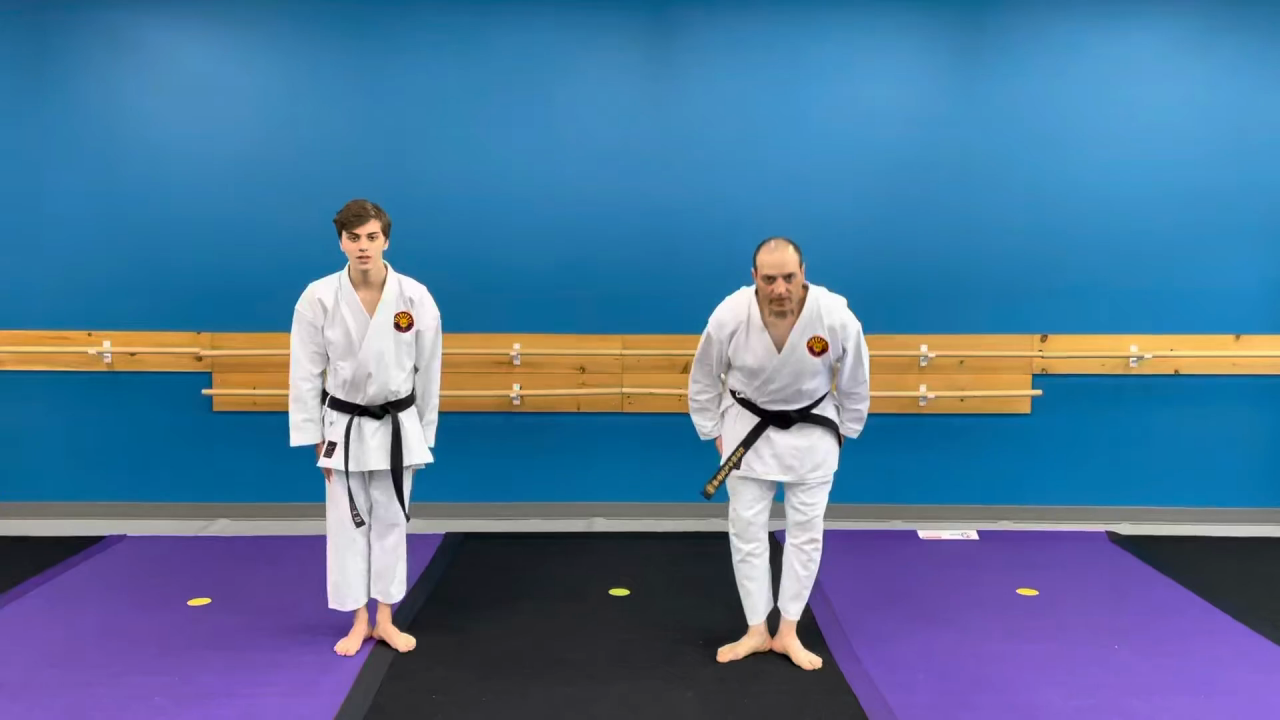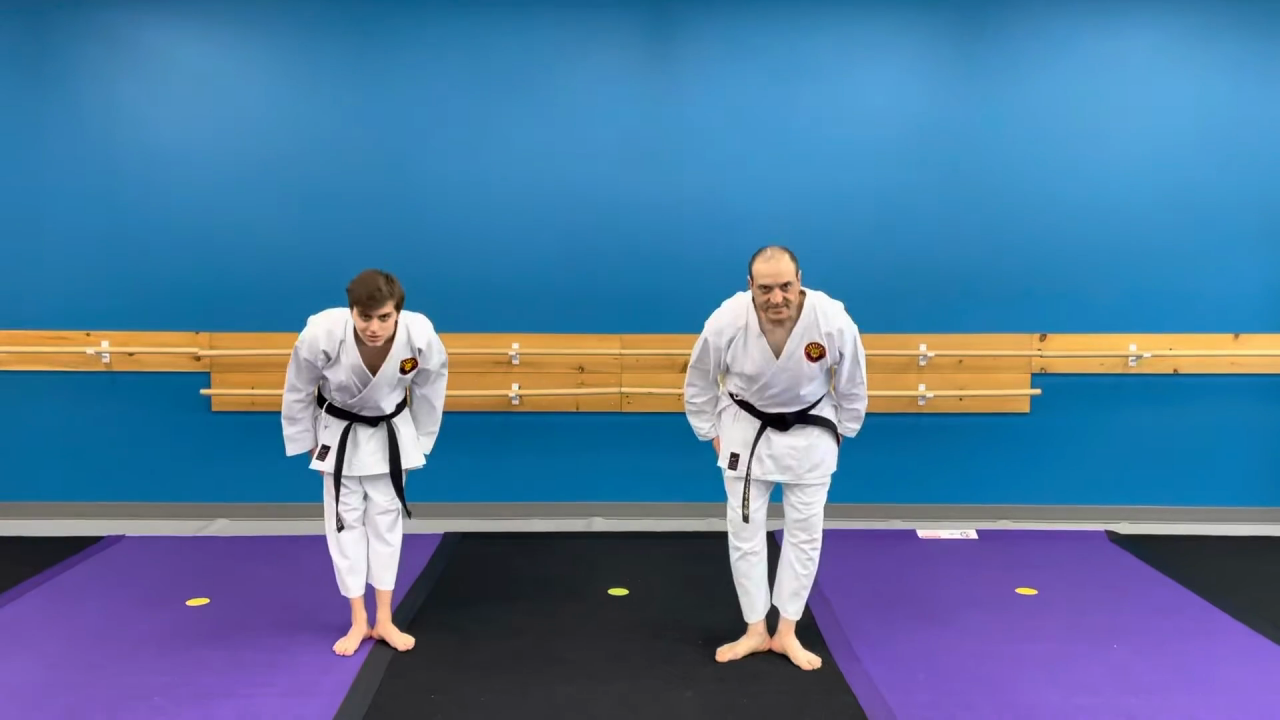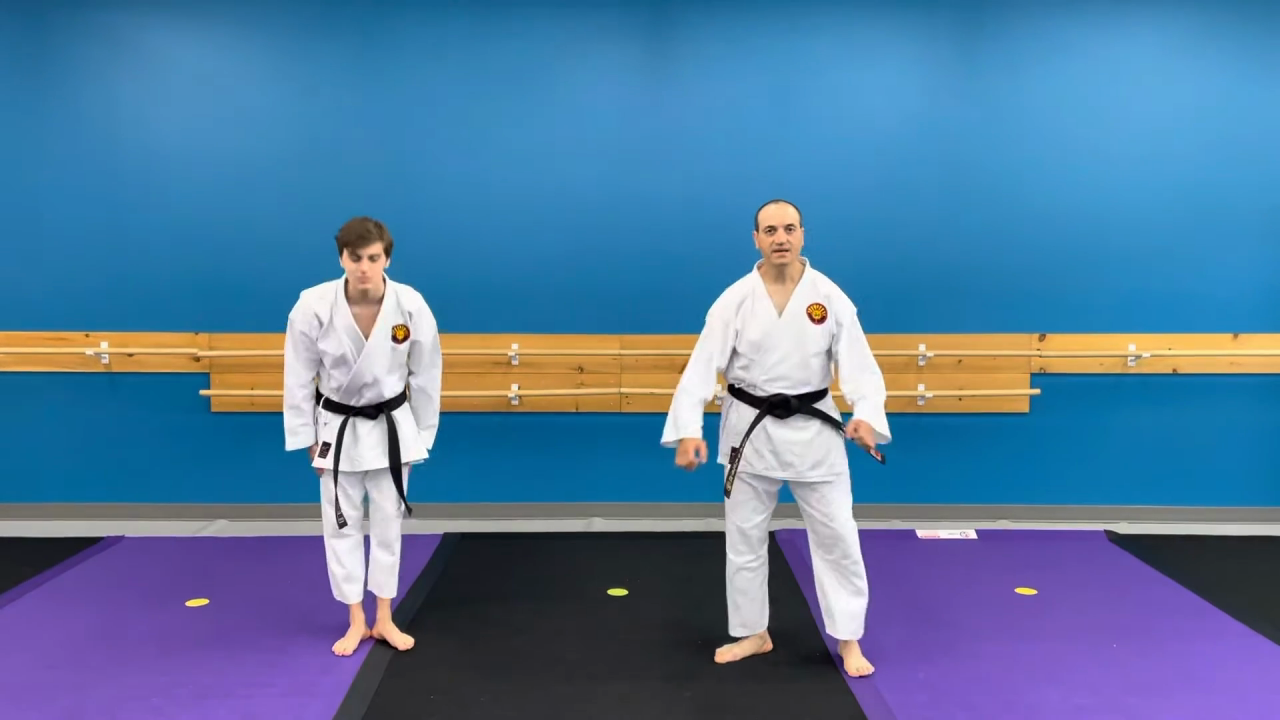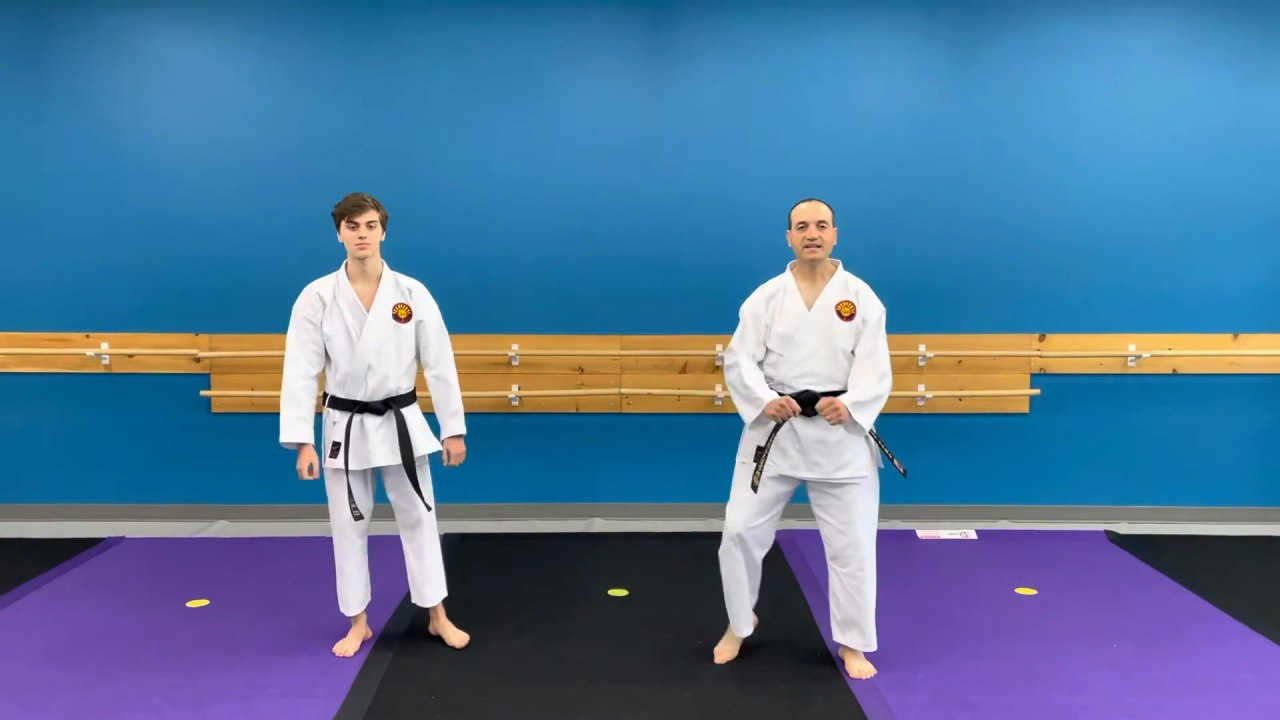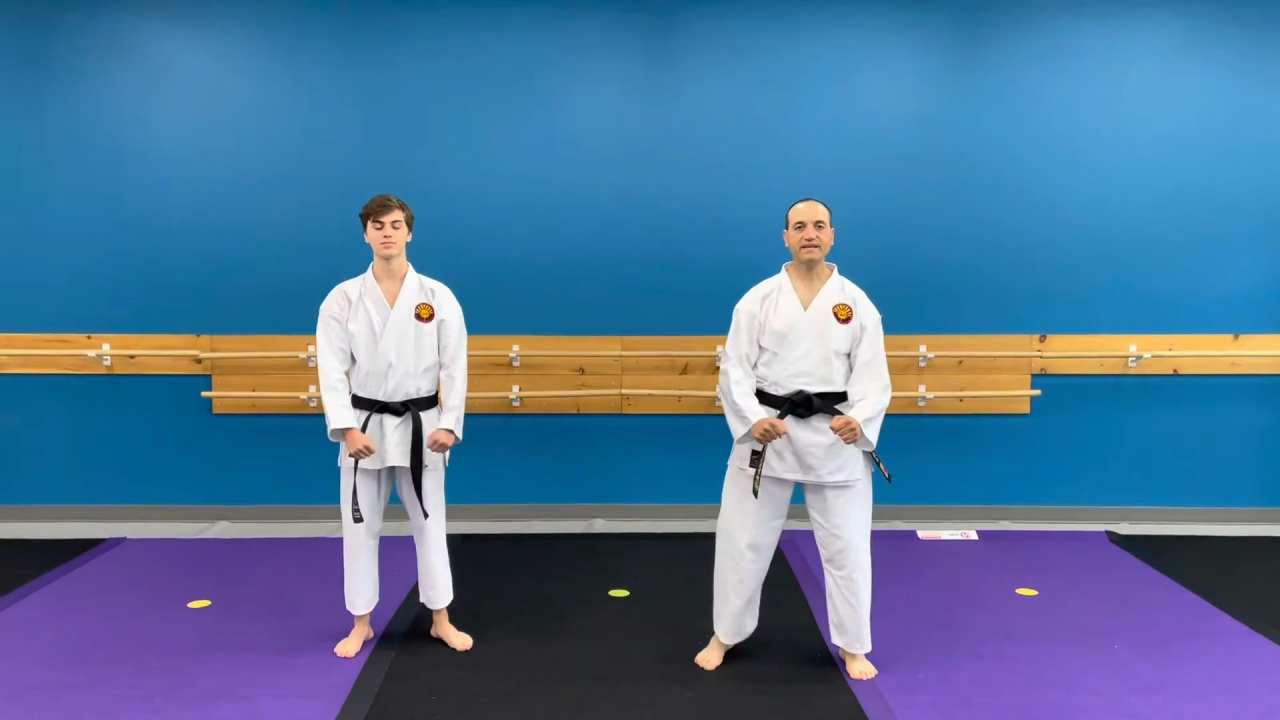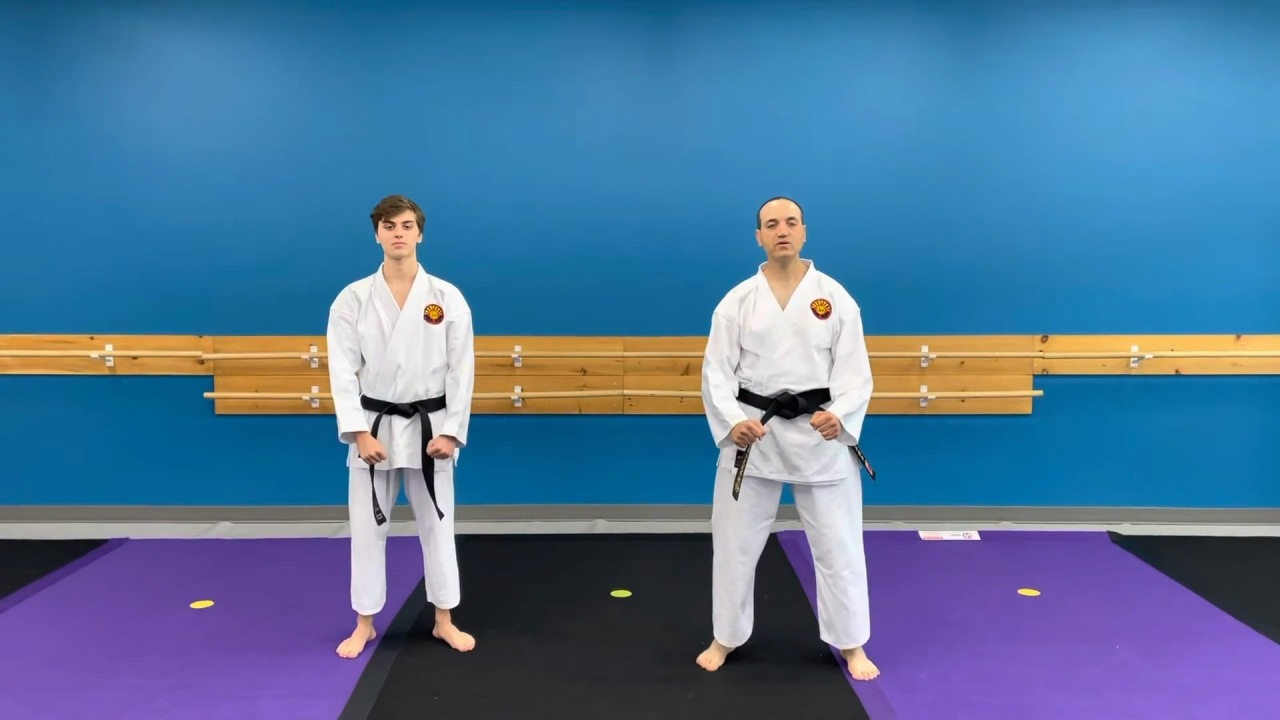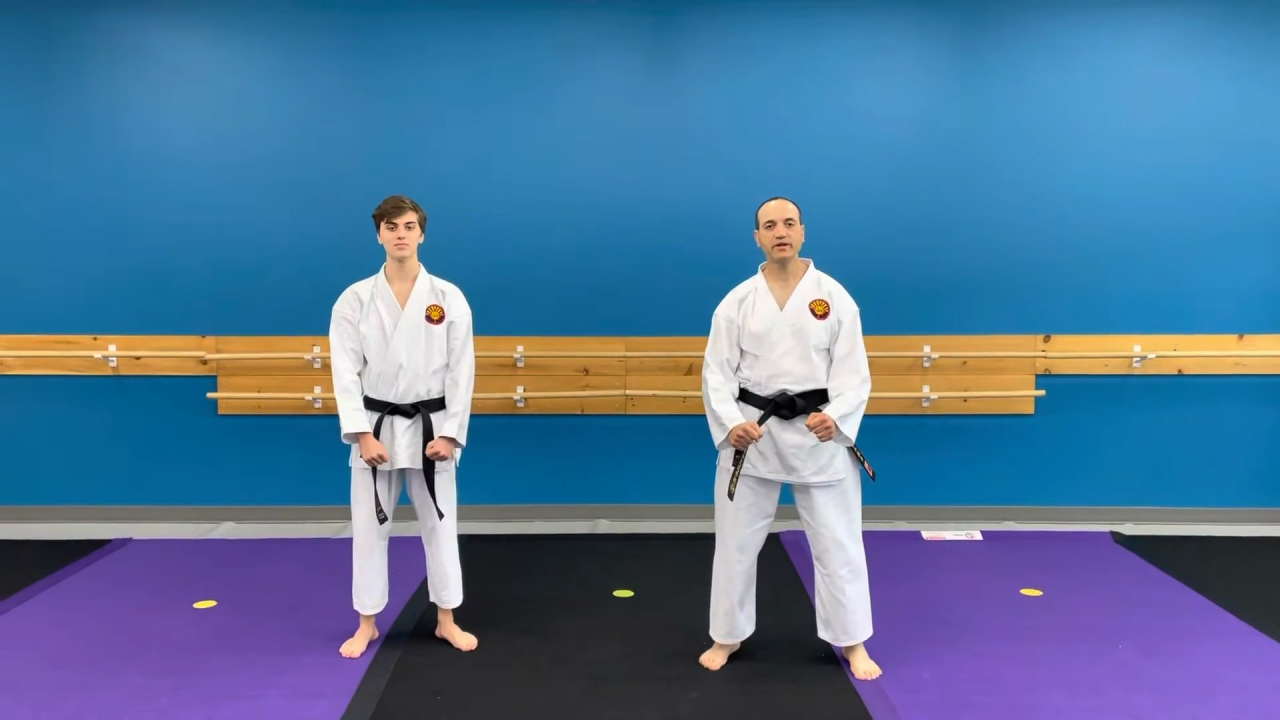
dt=0.4s
person 1, frame 1
left shoulder: (836, 317)
right shoulder: (729, 316)
left elbow: (854, 382)
right elbow: (704, 378)
left wrist: (844, 430)
right wrist: (714, 430)
left hip: (811, 431)
right hip: (749, 429)
left knee: (806, 529)
right knee: (746, 527)
left ankle: (788, 631)
right ankle: (756, 630)
person 1, frame 2
left shoulder: (834, 322)
right shoulder: (725, 323)
left elbow: (852, 385)
right elbow: (700, 382)
left wrist: (840, 431)
right wrist: (712, 431)
left hip: (808, 432)
right hip: (746, 428)
left knee: (805, 530)
right knee: (745, 529)
left ankle: (787, 631)
right ankle: (756, 629)
person 1, frame 3
left shoulder: (830, 296)
right shoulder: (735, 299)
left elbow: (857, 362)
right elbow: (703, 366)
left wrist: (867, 415)
right wrist: (688, 429)
left hip: (813, 428)
right hip: (750, 427)
left knee: (836, 533)
right knee: (745, 536)
left ankle: (848, 639)
right ankle: (754, 633)
person 1, frame 4
left shoulder: (861, 297)
right shoulder: (766, 297)
left elbow: (876, 371)
right elbow: (739, 359)
left wrist: (849, 406)
right wrist: (765, 401)
left hip: (841, 434)
right hip: (775, 429)
left knee: (852, 543)
right knee: (742, 530)
left ankle: (852, 643)
right ankle: (740, 622)
person 1, frame 5
left shoulder: (856, 302)
right shoulder: (759, 298)
left elbow: (873, 375)
right elbow: (734, 367)
left wrist: (860, 419)
right wrist: (753, 420)
left hip: (834, 436)
right hip: (767, 431)
left knee: (847, 545)
right knee: (742, 539)
left ankle: (851, 644)
right ankle: (725, 634)
person 1, frame 6
left shoulder: (834, 296)
right shoulder: (737, 301)
left elbow: (854, 370)
right elbow: (716, 371)
left wrist: (840, 415)
right wrist: (732, 421)
left hip: (820, 433)
right hip: (753, 433)
left knee: (838, 544)
right knee: (735, 541)
left ankle: (850, 644)
right ankle: (726, 637)
person 1, frame 7
left shoulder: (833, 296)
right shoulder: (737, 301)
left elbow: (853, 371)
right elbow: (717, 372)
left wrist: (835, 417)
right wrist: (730, 423)
left hip: (818, 433)
right hip: (752, 433)
left knee: (837, 543)
right knee: (736, 541)
left ankle: (852, 642)
right ankle: (728, 636)
person 2, frame 1
left shoulder: (416, 296)
right shoulder: (318, 297)
left elbow: (428, 371)
right elbow: (305, 372)
left wrist: (423, 433)
right wrist: (314, 436)
left hip: (396, 425)
right hip: (344, 426)
left knee: (391, 522)
right knee: (347, 523)
left ankle: (384, 620)
right ankle: (359, 622)
person 2, frame 2
left shoulder: (421, 335)
right shoulder: (321, 334)
left elbow: (431, 388)
right elbow: (298, 393)
left wrist: (420, 442)
right wrist: (307, 442)
left hip: (389, 431)
right hip: (338, 429)
left knee: (386, 518)
right knee: (345, 518)
left ankle: (383, 619)
right ankle: (358, 620)
person 2, frame 3
left shoulder: (411, 305)
right shoulder: (312, 306)
left elbow: (425, 377)
right elbow: (299, 379)
left wrist: (422, 437)
right wrist: (307, 439)
left hip: (390, 426)
right hip: (338, 427)
left knee: (388, 520)
right knee: (341, 522)
left ankle: (384, 618)
right ankle: (357, 620)
person 2, frame 4
left shoulder: (412, 292)
right shoulder: (316, 296)
left elbow: (439, 363)
right elbow: (300, 370)
left wrist: (453, 428)
right wrist: (302, 441)
left hip: (401, 423)
right hip: (346, 427)
left knee: (419, 519)
right knee: (348, 527)
left ankle: (437, 616)
right ankle: (358, 624)
person 2, frame 5
left shoulder: (437, 296)
right shoulder: (342, 298)
left elbow: (454, 365)
right elbow: (331, 368)
left wrist: (449, 424)
right wrist: (348, 428)
left hip: (420, 425)
right hip: (366, 427)
left knee: (429, 523)
right knee: (360, 526)
left ankle: (441, 619)
right ankle: (361, 623)
person 2, frame 6
left shoulder: (447, 297)
right shoulder: (353, 299)
left elbow: (461, 369)
right elbow: (343, 370)
left wrist: (451, 431)
right wrist: (359, 432)
left hip: (429, 426)
right hip: (374, 426)
left knee: (437, 524)
right knee: (367, 526)
left ankle: (443, 620)
right ankle: (365, 623)
person 2, frame 7
left shoulder: (448, 297)
right shoulder: (355, 299)
left elbow: (460, 370)
right elbow: (345, 371)
left wrist: (449, 433)
right wrist: (362, 434)
left hip: (431, 426)
right hip: (376, 428)
left knee: (439, 524)
right knee: (369, 526)
left ankle: (446, 620)
right ankle: (367, 623)
